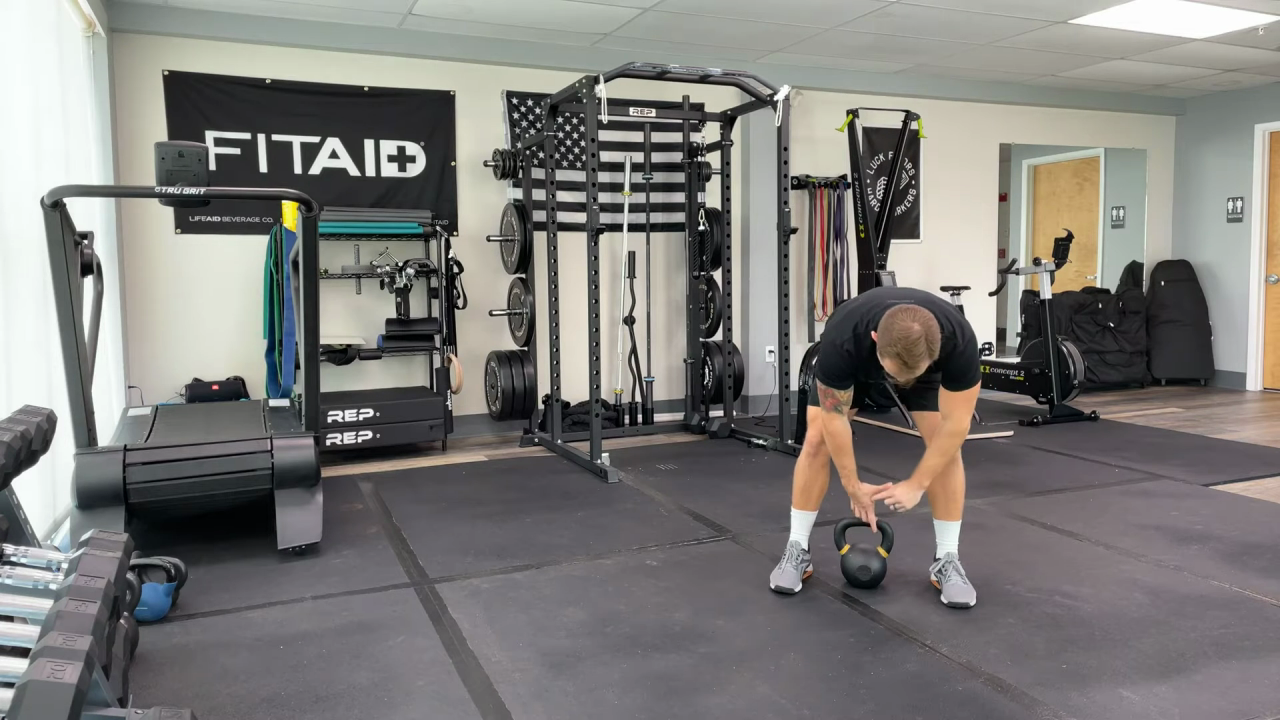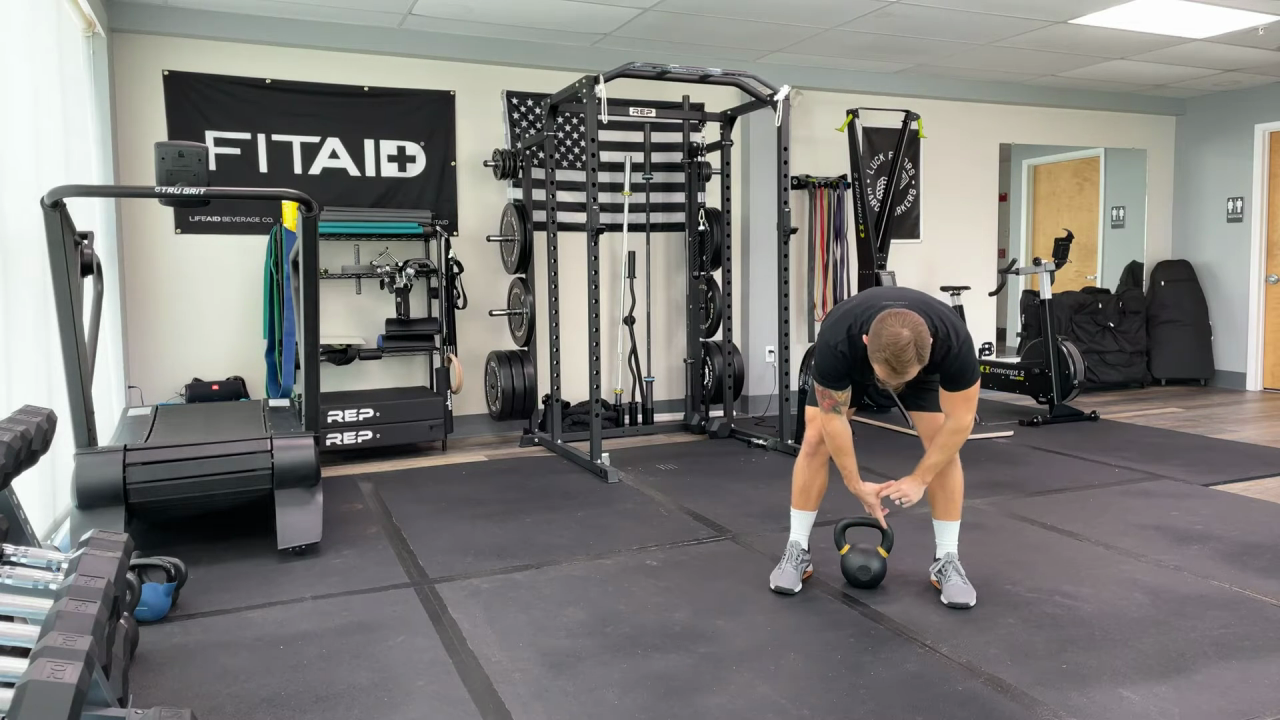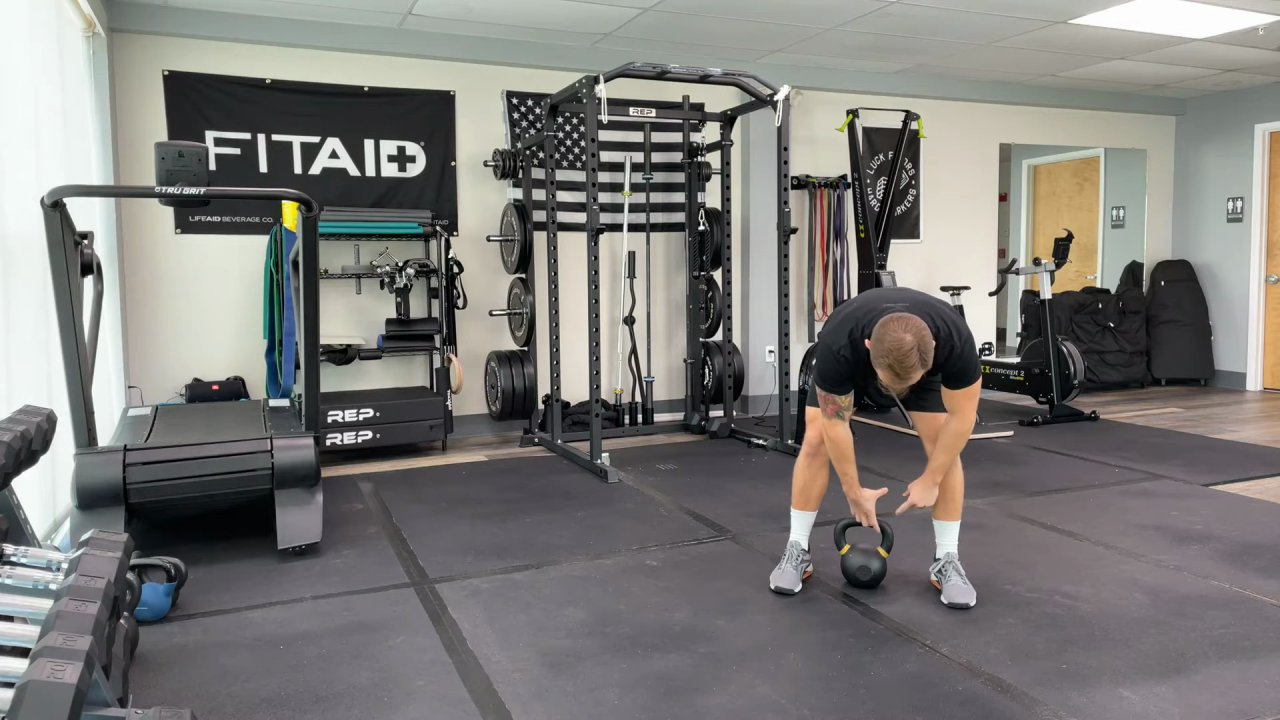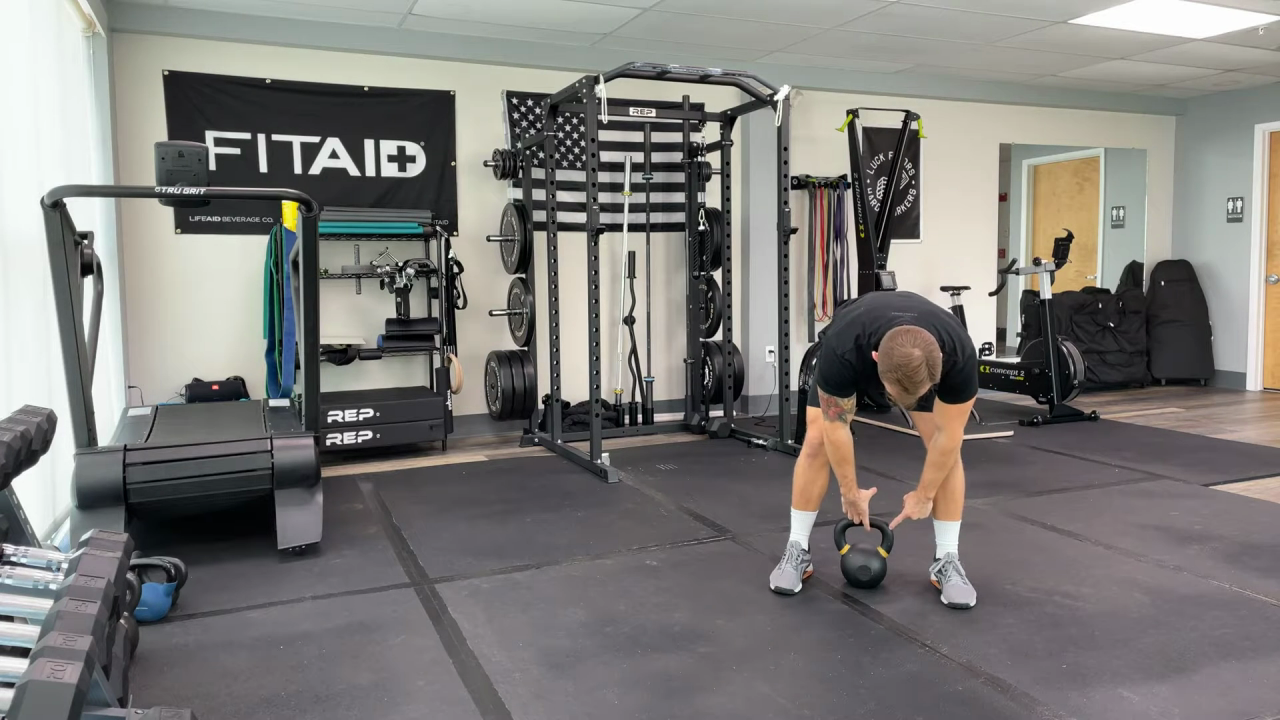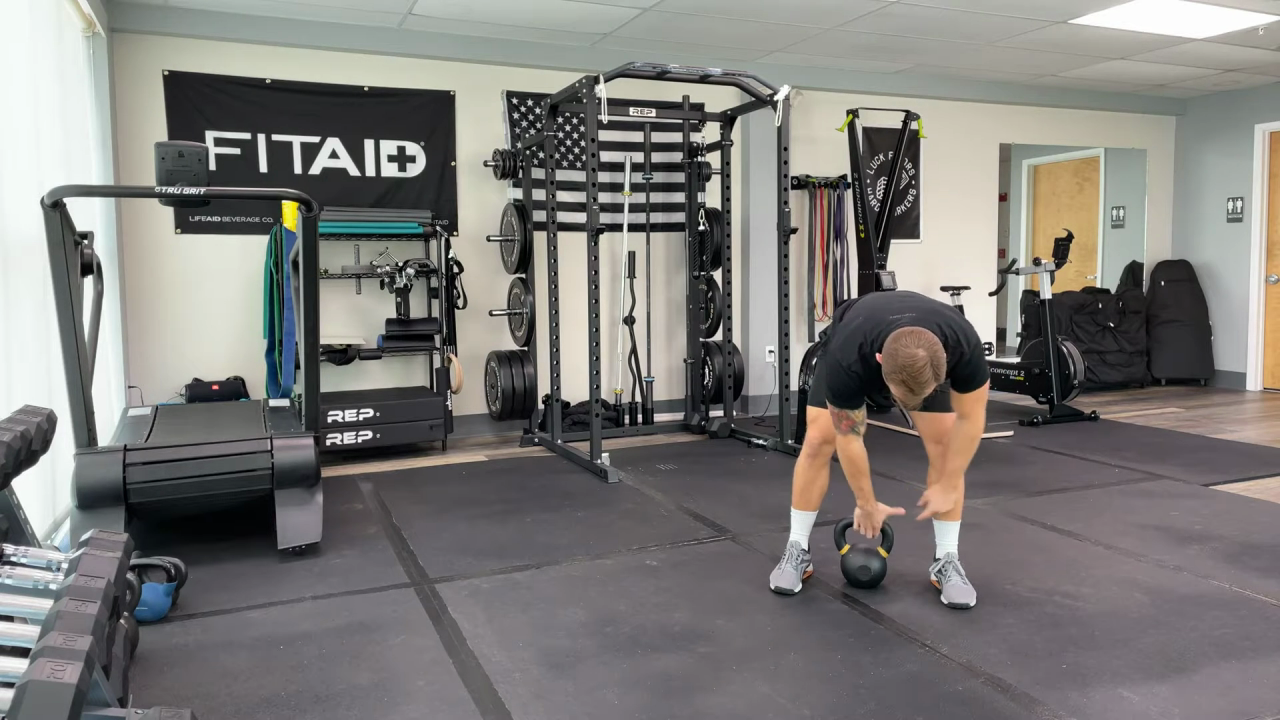
dt=0.4s
person 1, frame 1
left shoulder: (958, 339)
right shoulder: (841, 340)
left elbow: (956, 422)
right elbow: (834, 417)
left wrist: (916, 485)
right wrist: (852, 485)
left hip: (928, 363)
right hip: (854, 361)
left knee: (945, 445)
right knee: (817, 440)
left ankle: (947, 560)
right ankle: (797, 550)
person 1, frame 2
left shoulder: (953, 342)
right shoulder: (835, 341)
left elbow: (960, 420)
right elbow: (832, 417)
left wrist: (919, 479)
right wrist: (855, 484)
left hip: (923, 364)
right hip: (851, 361)
left knee: (942, 445)
right knee: (815, 440)
left ankle: (946, 560)
right ankle: (796, 550)
person 1, frame 3
left shoulder: (955, 341)
right shoulder: (838, 344)
left elbow: (961, 417)
right elbow: (835, 424)
left wrist: (931, 480)
right wrist: (853, 491)
left hip: (924, 361)
right hip: (852, 360)
left knee: (942, 443)
right knee: (816, 439)
left ankle: (946, 560)
right ankle: (797, 551)
person 1, frame 4
left shoulder: (958, 355)
right shoulder: (842, 349)
left elbow: (947, 435)
right elbow: (835, 427)
left wrist: (924, 495)
right wrist: (850, 492)
left hip: (925, 361)
right hip: (853, 350)
left knee: (946, 448)
right knee: (816, 441)
left ankle: (947, 560)
right ankle: (797, 550)
person 1, frame 5
left shoulder: (962, 345)
right shoulder: (846, 358)
left elbow: (970, 419)
right elbow: (847, 436)
left wrist: (949, 488)
right wrist: (866, 503)
left hip: (927, 357)
right hip: (848, 344)
left knee: (944, 442)
right knee: (818, 440)
left ankle: (946, 560)
right ankle: (797, 551)
